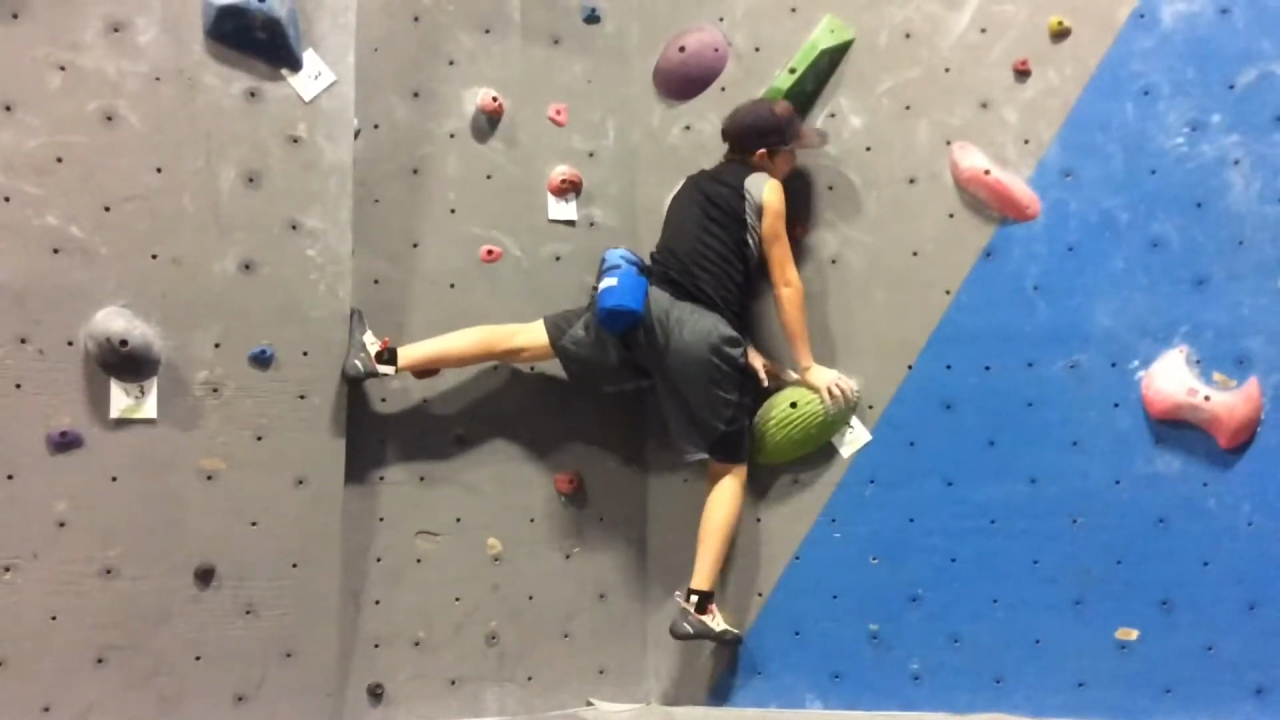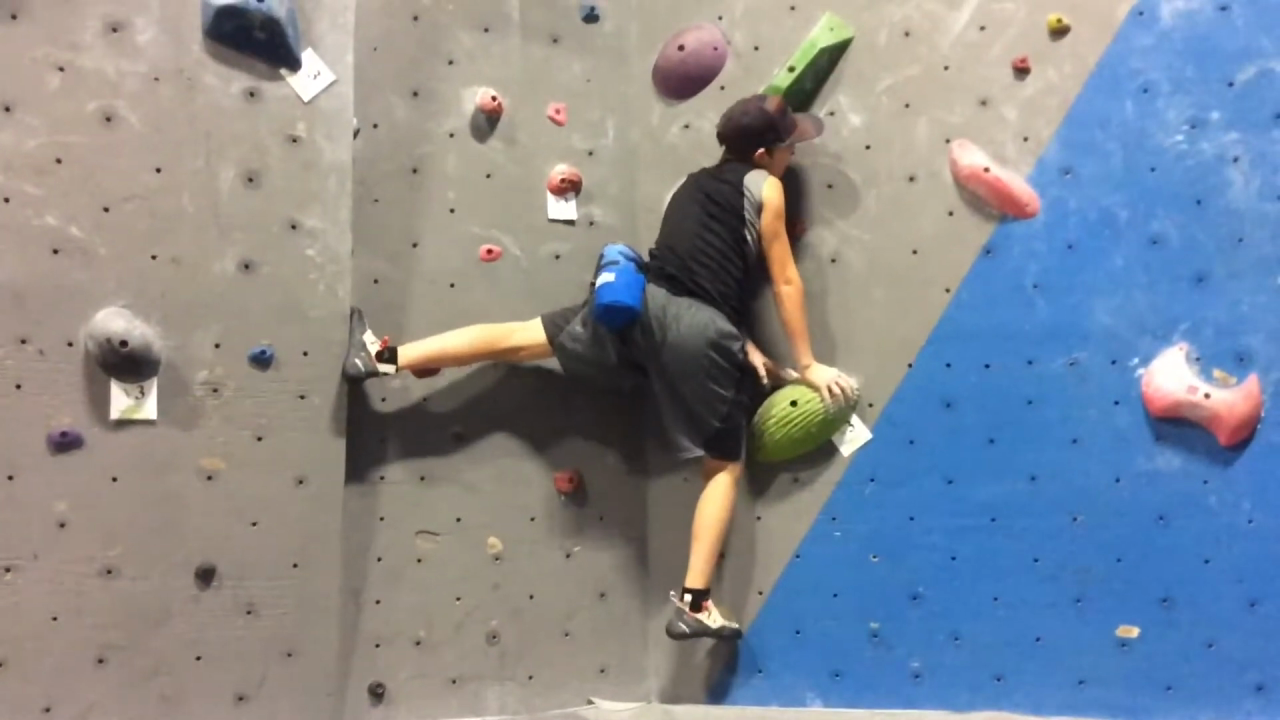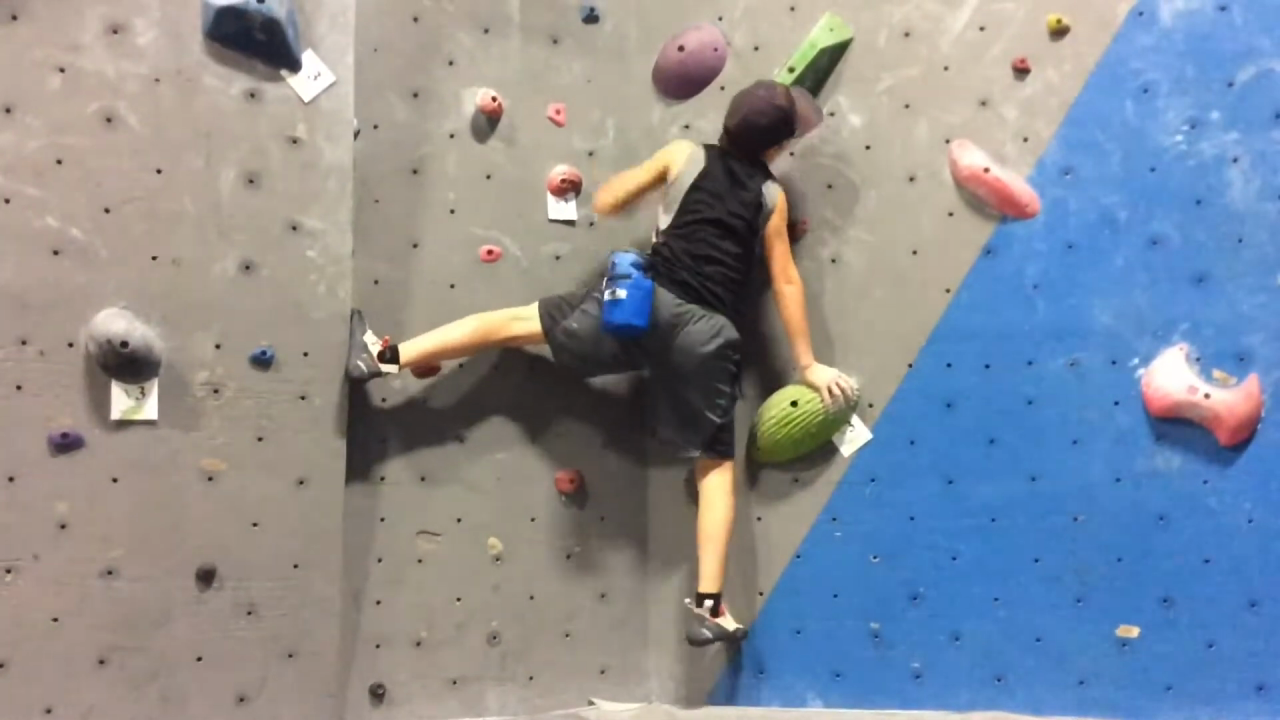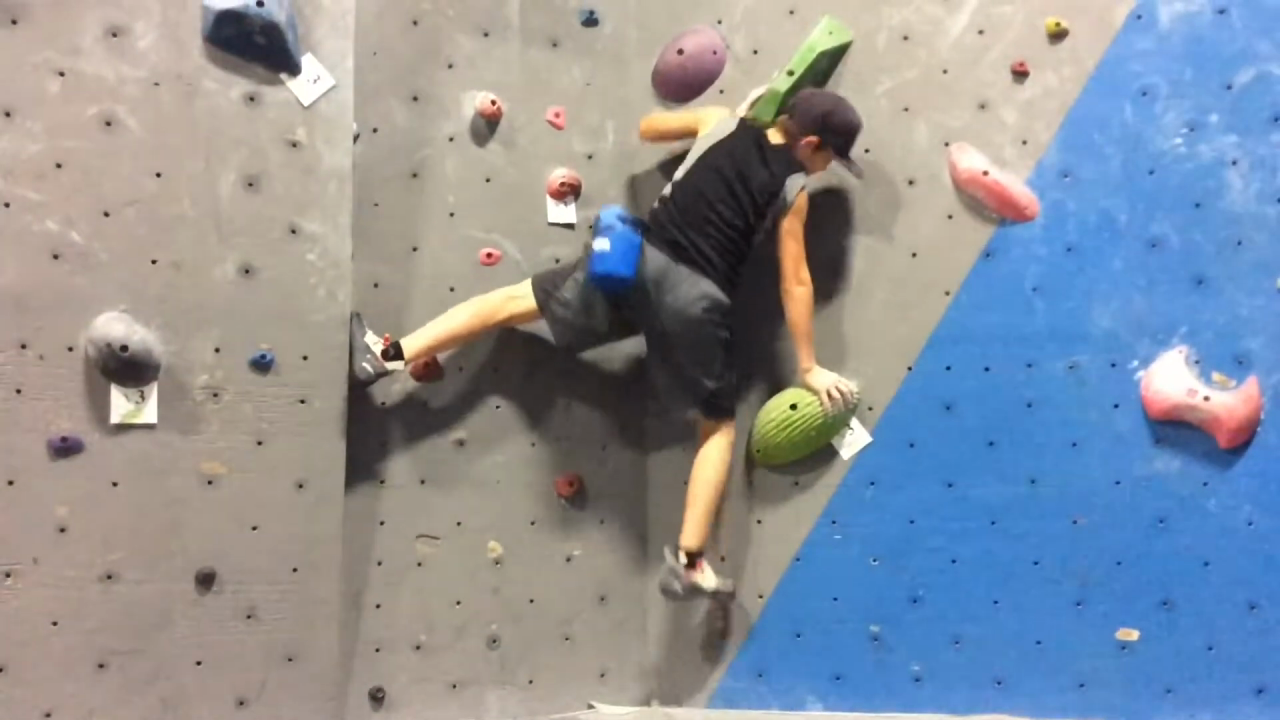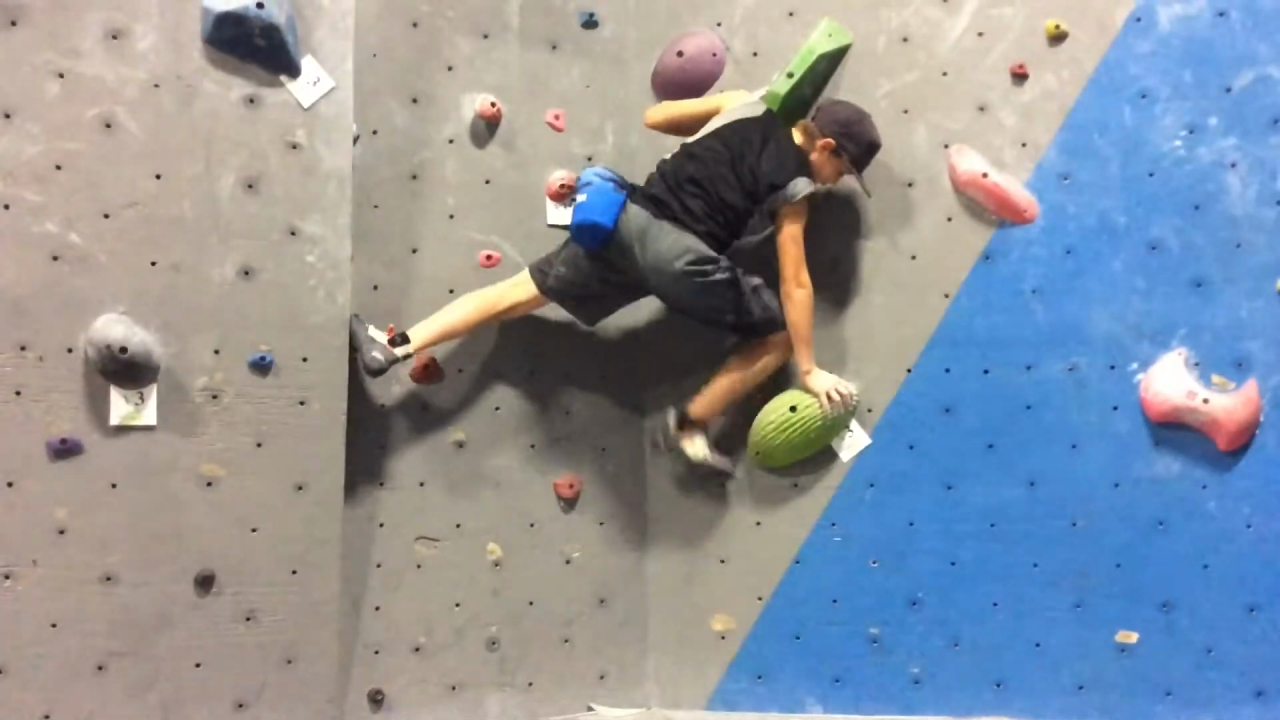
dt=0.4s
person 1, frame 1
left shoulder: (693, 184)
right shoulder: (766, 189)
right elbow: (785, 284)
left wrist: (744, 350)
right wrist: (807, 366)
left hip: (646, 304)
right hip: (704, 337)
left knee: (518, 339)
right knee: (730, 472)
left ankle: (382, 356)
right ankle: (698, 605)
person 1, frame 2
left shoulder: (695, 183)
right shoulder: (766, 189)
right elbow: (785, 282)
left wrist: (744, 346)
right wrist: (807, 364)
left hip: (642, 299)
right hip: (703, 333)
left knee: (518, 337)
right knee: (724, 469)
left ankle: (383, 355)
right ankle: (693, 603)
person 1, frame 3
left shoulder: (686, 156)
right shoulder: (771, 194)
left elbow: (605, 202)
right elbow: (785, 282)
right wrist: (807, 366)
left hip: (644, 299)
right hip: (706, 334)
left knee: (513, 322)
right knee: (716, 469)
left ankle: (384, 355)
right ankle: (709, 607)
person 1, frame 4
left shoulder: (723, 123)
right shoulder: (793, 188)
left elbow: (647, 127)
right elbow: (795, 284)
right wrist: (809, 369)
left hip: (638, 260)
right hip: (696, 300)
left knee: (511, 301)
right knee: (719, 428)
left ankle: (387, 354)
right ankle: (689, 558)
person 1, frame 5
left shoulder: (743, 106)
right shoulder: (797, 186)
left elbow: (654, 118)
right elbow: (795, 285)
right wrist: (808, 370)
left hip: (630, 218)
right hip: (682, 257)
left knee: (516, 292)
right knee: (777, 336)
left ankle: (394, 345)
right ankle: (691, 424)
